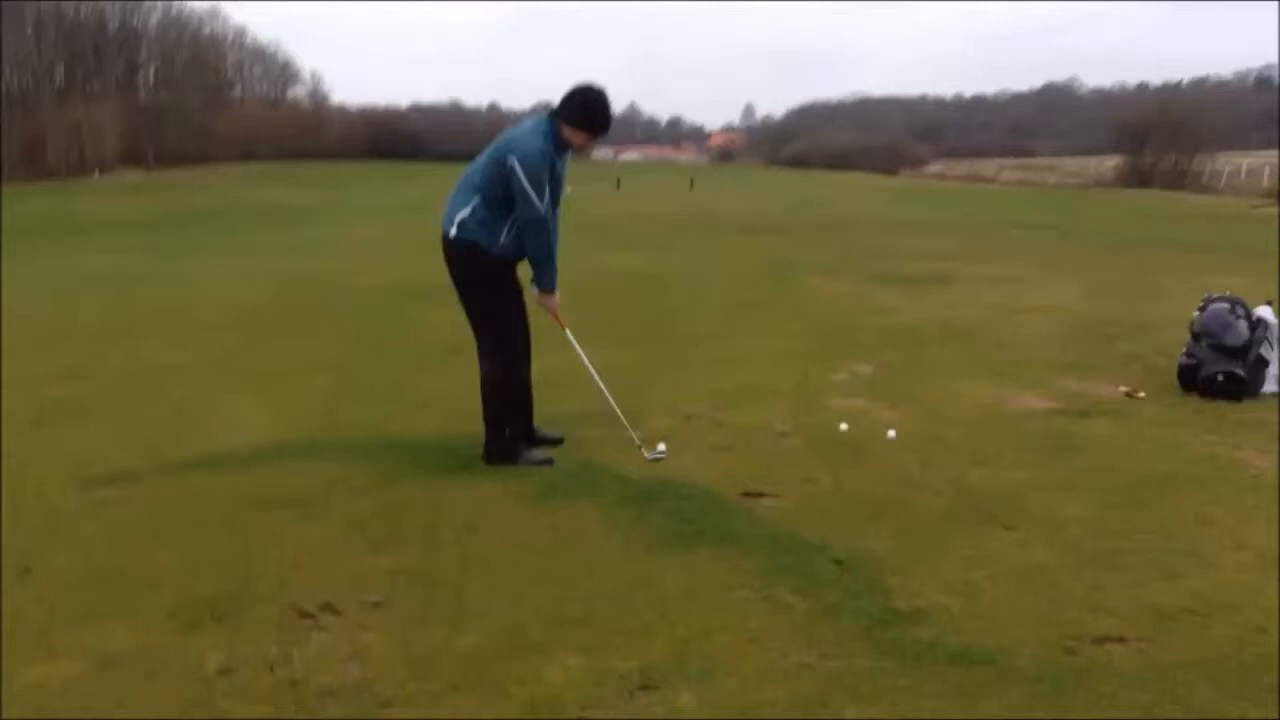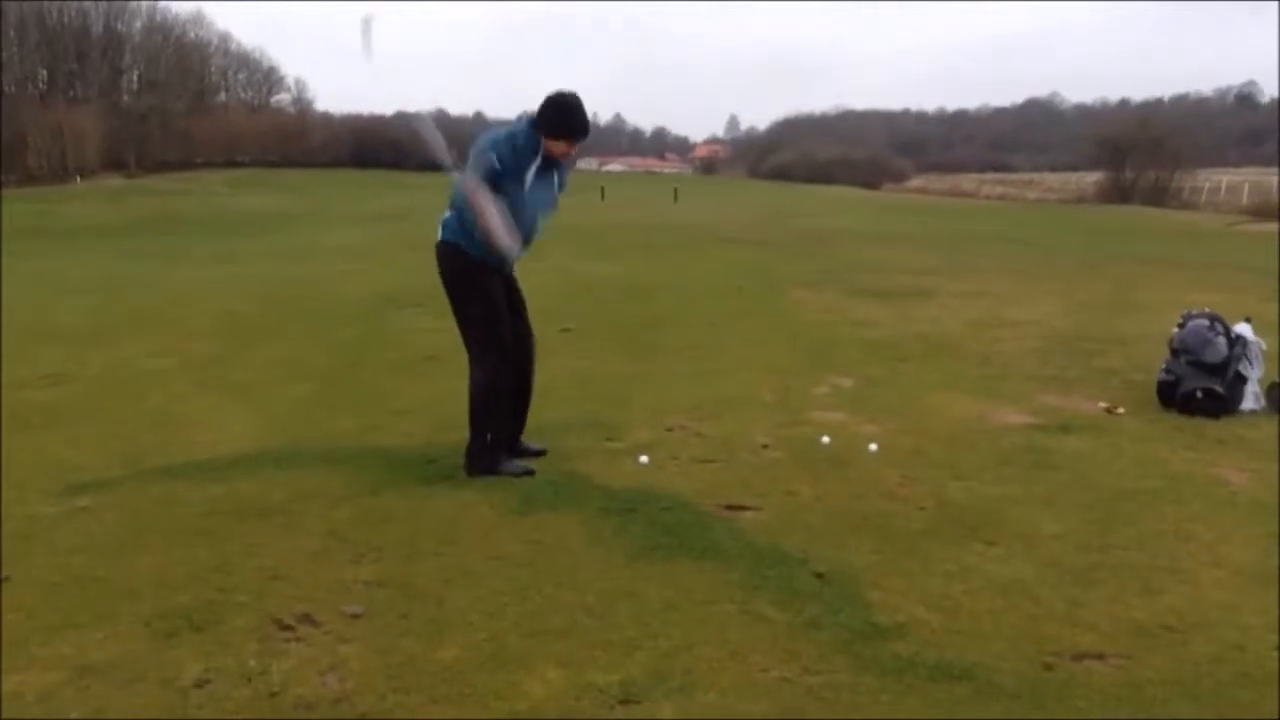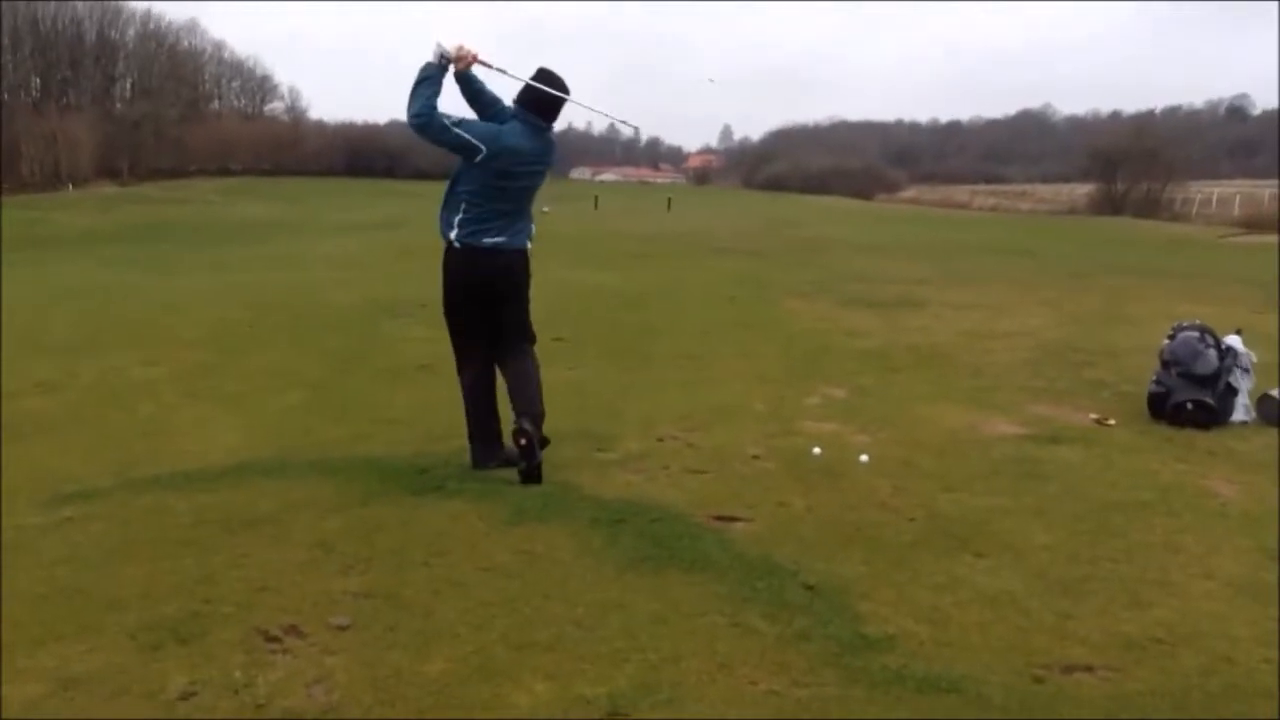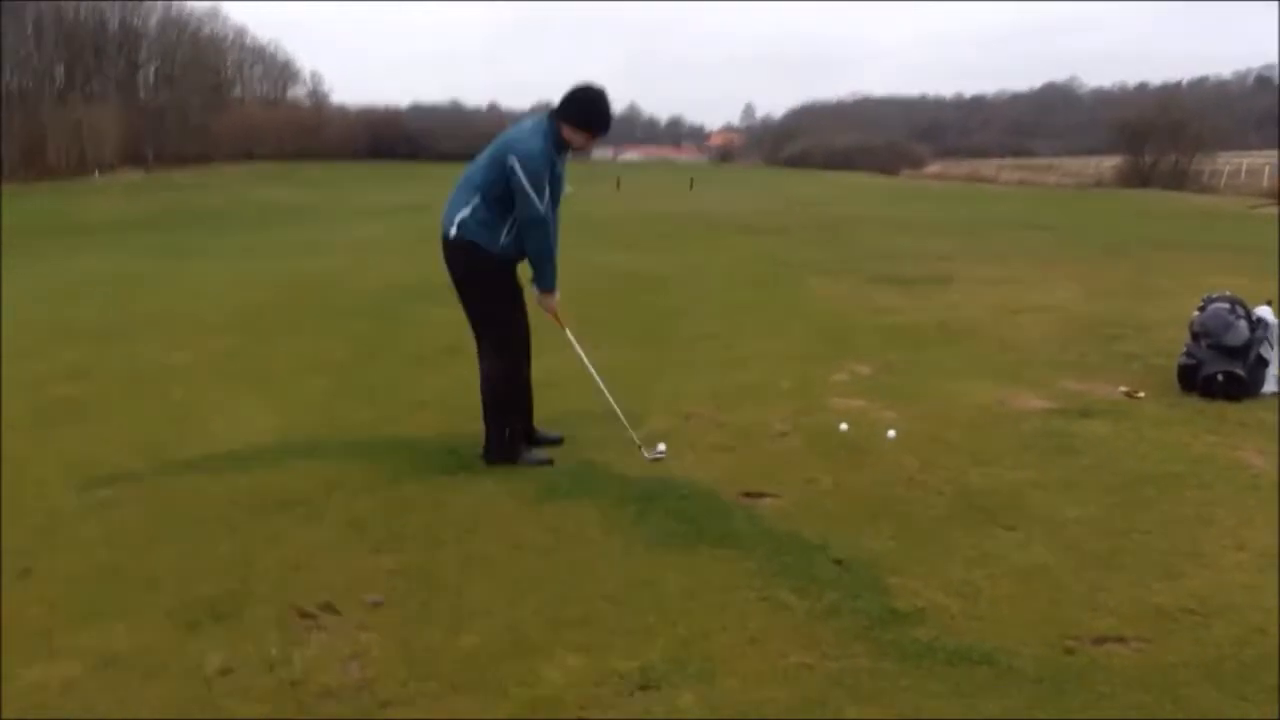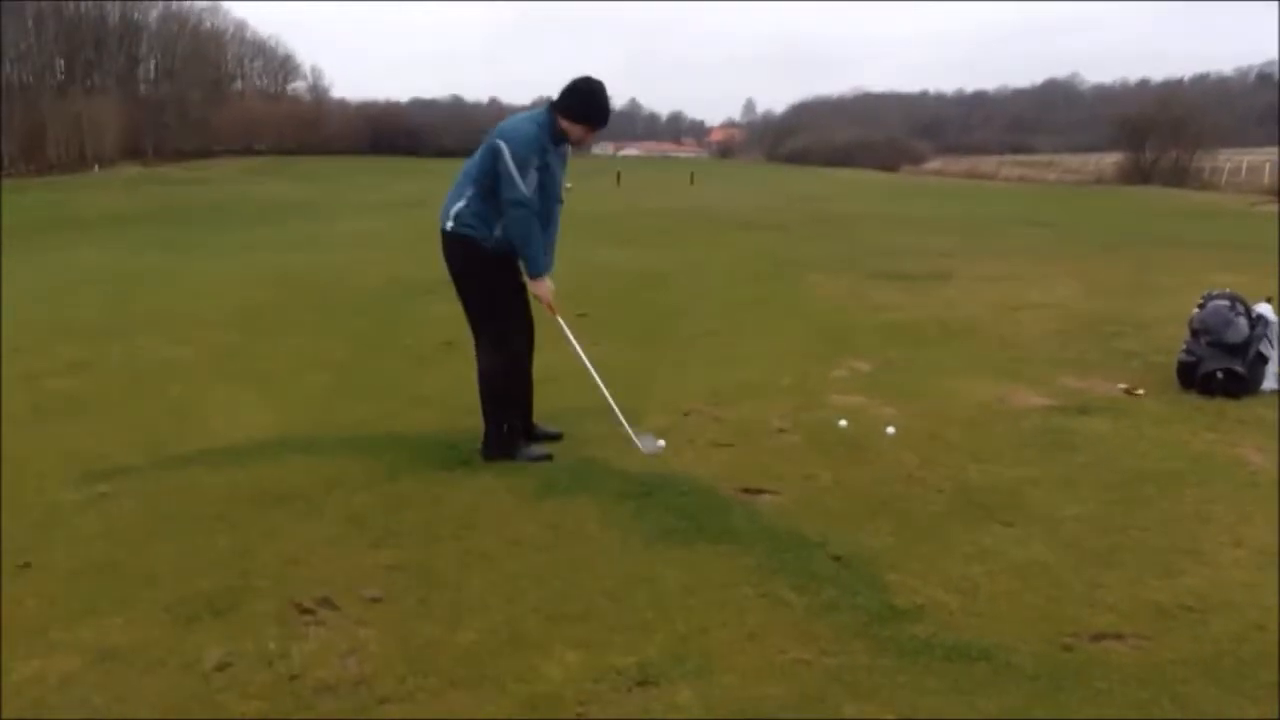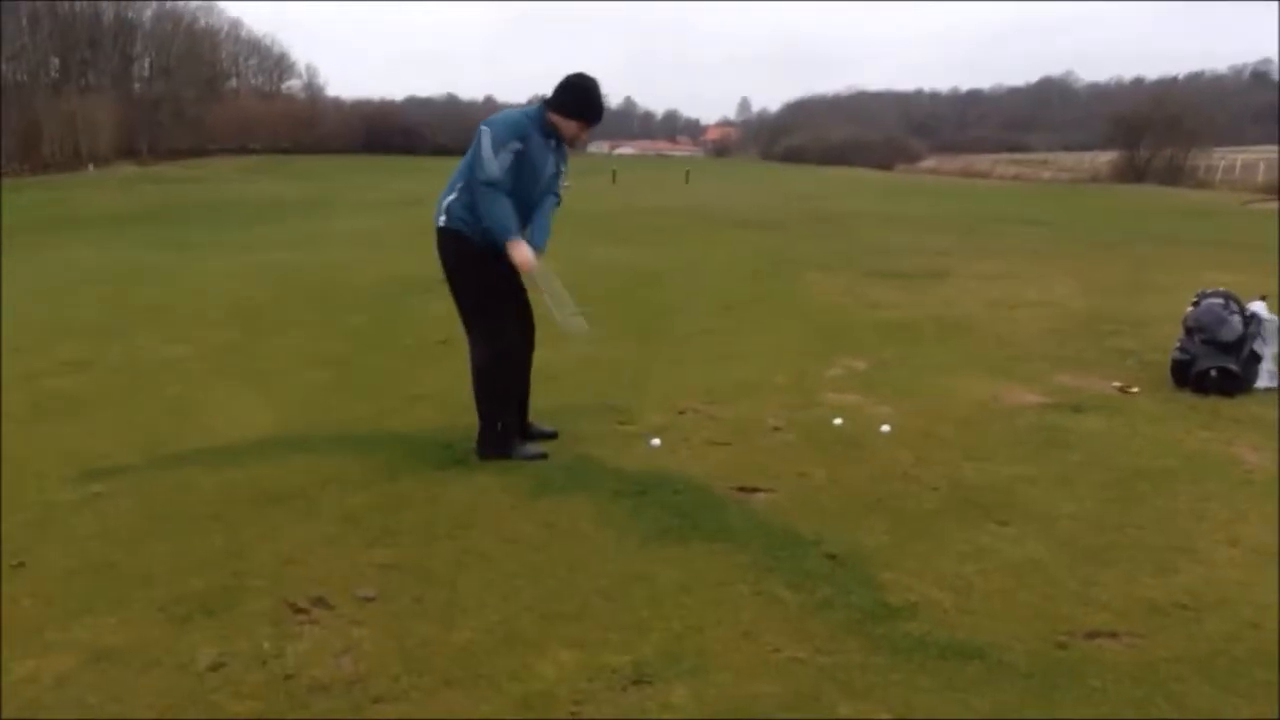
dt=0.7s
person 1, frame 1
left shoulder: (551, 147)
right shoulder: (531, 150)
left elbow: (547, 217)
right elbow: (535, 222)
left wrist: (545, 281)
right wrist: (547, 285)
left hip: (492, 248)
right hip: (472, 246)
left knee: (514, 340)
right knee: (501, 345)
left ankle: (519, 428)
right ankle: (502, 444)
person 1, frame 2
left shoulder: (554, 169)
right shoulder: (498, 144)
left elbow: (536, 203)
right elbow: (468, 195)
left wrist: (512, 223)
left hip: (495, 261)
right hip: (463, 254)
left knee: (519, 348)
right knee: (493, 352)
left ankle: (506, 438)
right ankle: (485, 453)
person 1, frame 3
left shoulder: (493, 141)
right shoulder: (544, 145)
left elbow: (421, 118)
right elbow: (499, 113)
left wrist: (439, 64)
right wrist: (465, 74)
left hip: (467, 257)
right hip: (511, 259)
left knee: (473, 356)
right knee: (517, 346)
left ankle: (487, 446)
right ankle: (529, 422)
person 1, frame 4
left shoulder: (550, 142)
right shoulder: (530, 149)
left elbow: (546, 217)
right elbow: (535, 221)
left wrist: (544, 279)
right wrist: (546, 285)
left hip: (491, 246)
right hip: (472, 244)
left knee: (514, 339)
right knee: (501, 343)
left ankle: (520, 428)
right ankle: (502, 444)
person 1, frame 5
left shoulder: (556, 144)
right shoulder: (521, 137)
left elbow: (549, 209)
right elbow: (520, 208)
left wrist: (543, 268)
right wrist: (537, 273)
left hip: (497, 244)
right hip: (470, 239)
left knee: (520, 334)
right knee: (499, 339)
left ankle: (520, 423)
right ankle: (501, 439)
person 1, frame 6
left shoulder: (556, 149)
right shoulder: (507, 127)
left elbow: (546, 201)
right elbow: (490, 188)
left wrist: (532, 247)
right wrist: (514, 241)
left hip: (497, 243)
right hip: (464, 236)
left knee: (520, 330)
right knee: (493, 336)
left ankle: (515, 422)
right ankle: (496, 438)
